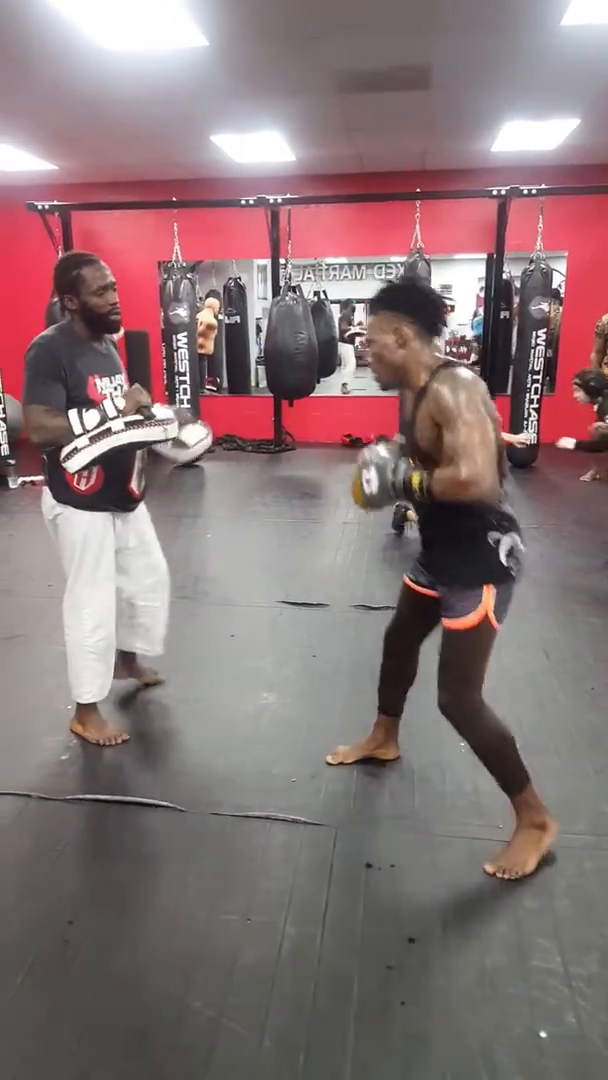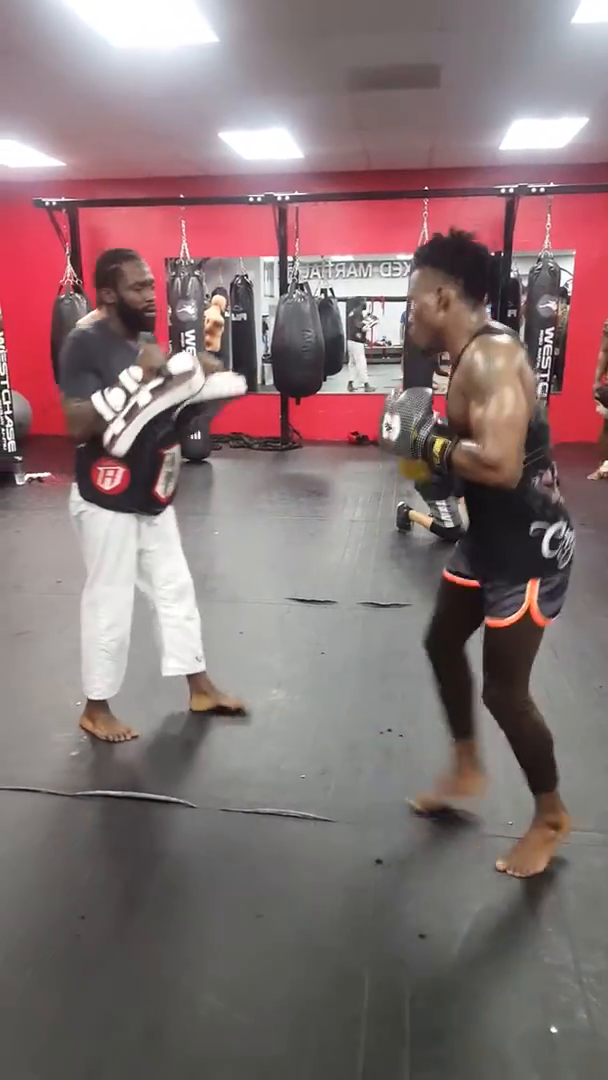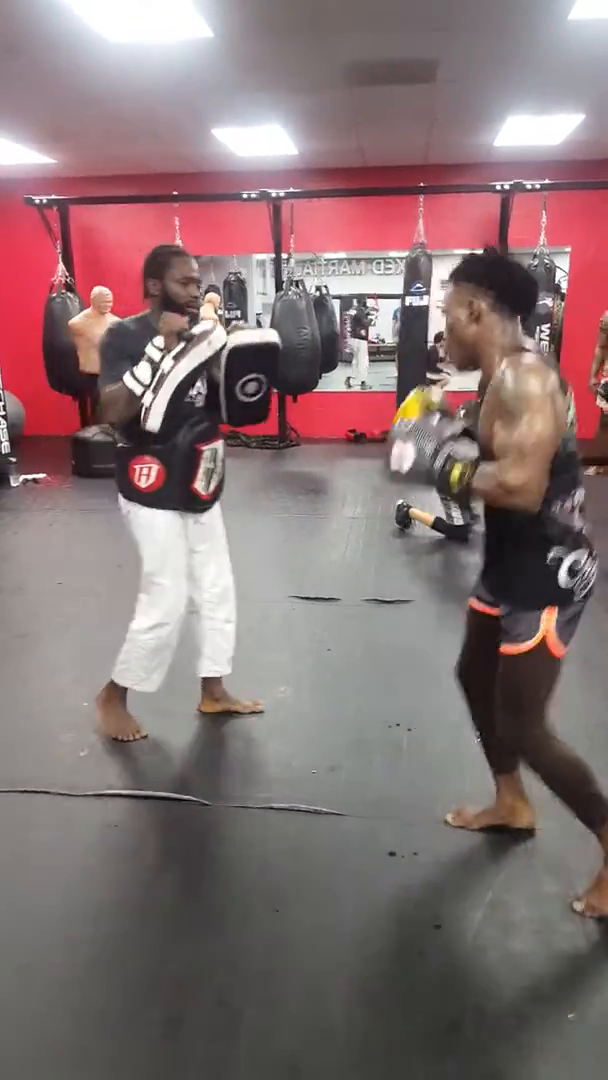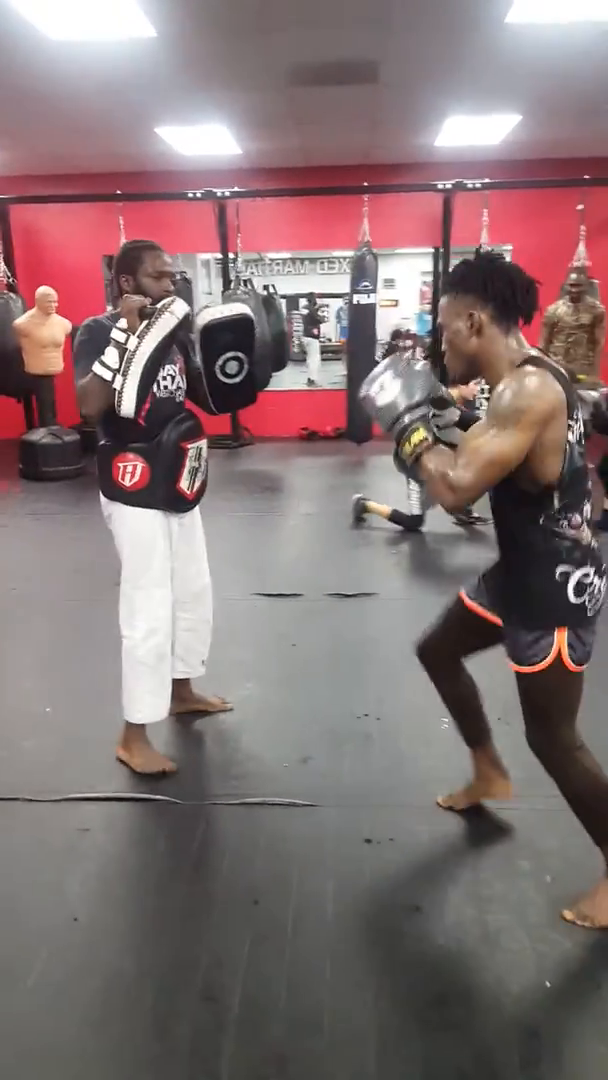
dt=0.3s
person 1, frame 1
left shoulder: (455, 388)
right shoulder: (418, 393)
left elbow: (479, 480)
left wrist: (403, 479)
right wrist: (387, 475)
left hip: (482, 559)
right hip: (441, 551)
left knee: (459, 700)
right knee: (399, 639)
left ankle: (534, 819)
right ankle: (383, 738)
person 1, frame 2
left shoulder: (489, 357)
right shoulder: (474, 357)
left elbow: (501, 465)
left wrist: (428, 441)
right wrist: (439, 439)
left hip: (527, 548)
right hip: (487, 537)
left knee: (505, 693)
right knee: (441, 643)
left ankle: (550, 819)
right ankle: (465, 769)
person 1, frame 3
left shoulder: (521, 377)
right shoulder: (505, 375)
left elbow: (522, 488)
left wrist: (445, 469)
left hip: (546, 573)
right hip: (512, 563)
left knee: (524, 729)
right knee: (475, 675)
right ankle: (511, 802)
person 1, frame 4
left shoulder: (527, 393)
right shoulder: (527, 379)
left elbow: (458, 487)
left wrist: (408, 423)
right wrist: (428, 430)
right hip: (520, 570)
left knee: (552, 740)
right knee: (438, 652)
right ankle: (490, 772)
person 2, frame 1
left shoulder: (107, 342)
right shoulder: (50, 350)
right elbow: (40, 429)
right wrist: (115, 410)
left hip: (122, 492)
right hip: (79, 501)
left knee: (150, 577)
right knee: (93, 602)
left ankle: (127, 658)
right ankle: (86, 711)
person 2, frame 2
left shoulder: (144, 342)
right shoulder: (85, 344)
right elbow: (76, 424)
right wrist: (136, 377)
left hip: (154, 493)
right hip: (108, 498)
left knee: (175, 589)
right knee: (109, 602)
left ankle: (200, 688)
right ankle: (95, 707)
person 2, frame 3
left shoulder: (194, 336)
right shoulder: (125, 336)
left elbow: (221, 410)
right elbow: (114, 410)
right wrist: (161, 349)
left hip: (199, 488)
right hip: (152, 493)
left knee: (216, 590)
right knee: (164, 602)
left ankle: (213, 690)
right ankle: (114, 695)
person 2, frame 4
left shoulder: (172, 333)
right shoulder: (98, 332)
right elbow: (90, 404)
right wrist: (125, 332)
left hip: (178, 487)
right hip: (133, 494)
left knee: (193, 594)
right knee: (149, 610)
left ankle: (180, 690)
right ankle: (134, 735)
